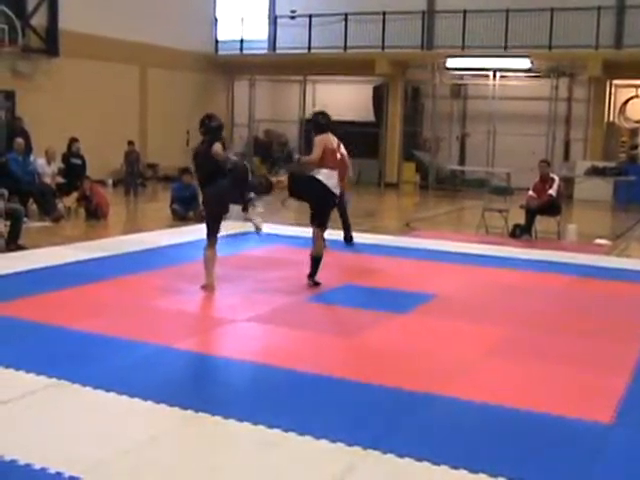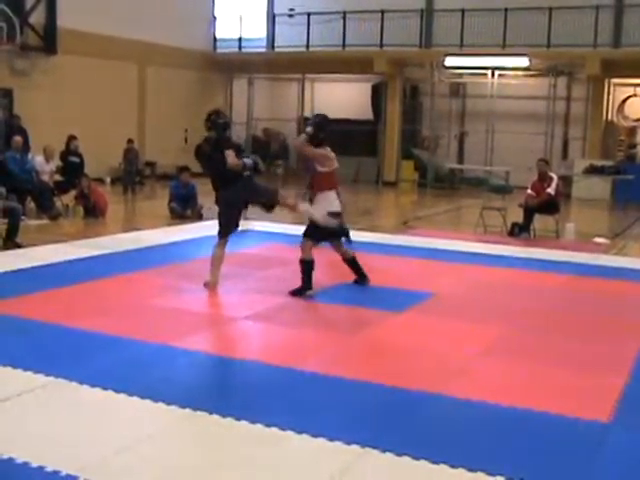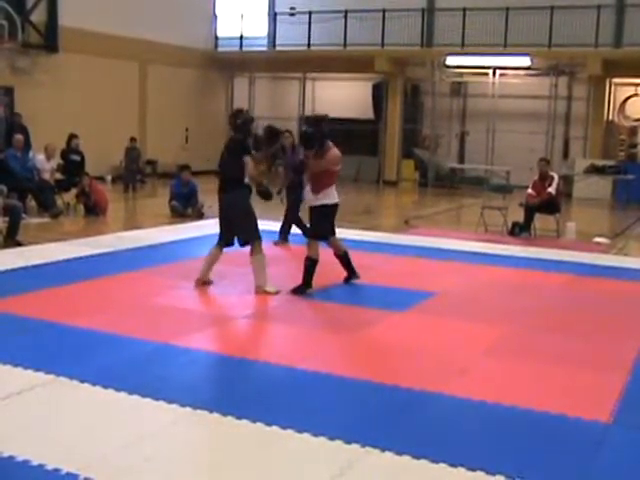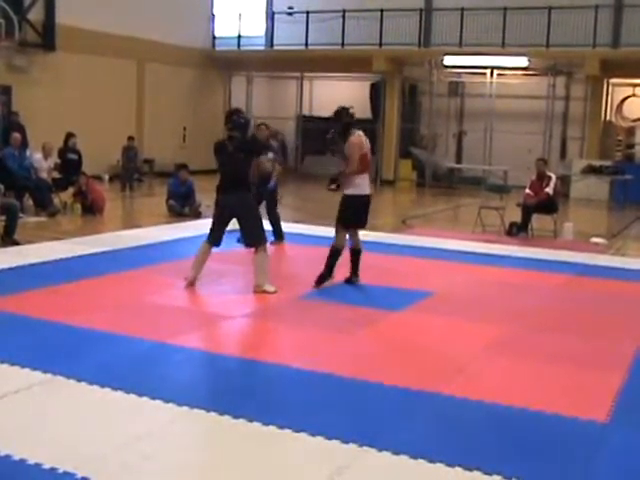
dt=0.5s
person 1, frame 1
left shoulder: (197, 151)
right shoulder: (215, 141)
right elbow: (217, 152)
right wrist: (230, 160)
left hip: (210, 196)
right hip: (224, 187)
left knee: (211, 241)
left ankle: (209, 281)
person 1, frame 2
left shoulder: (199, 150)
right shoulder: (222, 141)
right elbow: (232, 163)
right wrist: (245, 164)
left hip: (225, 196)
right hip: (242, 187)
left knee: (222, 240)
right knee: (286, 200)
left ankle: (213, 280)
right ankle: (320, 218)
person 1, frame 3
left shoulder: (231, 144)
right shoulder: (241, 144)
right elbow: (251, 172)
right wrist: (260, 184)
left hip: (225, 197)
right hip: (237, 197)
left knee: (223, 241)
right knee: (255, 241)
left ankle: (202, 277)
right ankle: (261, 285)
person 1, frame 4
left shoulder: (219, 146)
right shoulder: (250, 144)
right elbow: (262, 167)
right wrist: (265, 156)
left hip: (224, 198)
right hip: (243, 198)
left knee: (211, 240)
right knee: (259, 242)
left ankle: (192, 277)
right ankle: (261, 284)
person 2, frame 1
left shoulder: (321, 139)
right shoulder: (339, 146)
left elbow: (314, 159)
left wrist: (298, 159)
left hip: (317, 183)
right hip: (331, 193)
left knee: (279, 181)
right knee: (318, 234)
right ankle: (312, 276)
person 2, frame 2
left shoulder: (322, 154)
right shoulder: (325, 154)
left elbow: (297, 145)
left wrist: (309, 131)
left hip: (325, 208)
right hip: (331, 208)
left knee: (306, 245)
right knee: (338, 246)
left ankle: (306, 285)
right ankle: (361, 276)
person 2, frame 3
left shoulder: (333, 155)
right shoulder: (317, 149)
left elbow: (312, 168)
right elbow: (308, 168)
left wrist: (309, 154)
left hip: (325, 202)
right hip: (316, 200)
left knee: (313, 241)
right knee: (331, 239)
left ankle: (306, 284)
right ankle: (351, 272)
person 2, frame 4
left shoulder: (353, 141)
right shoulder: (359, 136)
left elbow: (353, 167)
left wrist: (341, 178)
left hip: (354, 191)
right hip: (362, 191)
left knee: (341, 231)
right knee: (353, 233)
left ankle: (327, 271)
right ankle: (354, 273)
